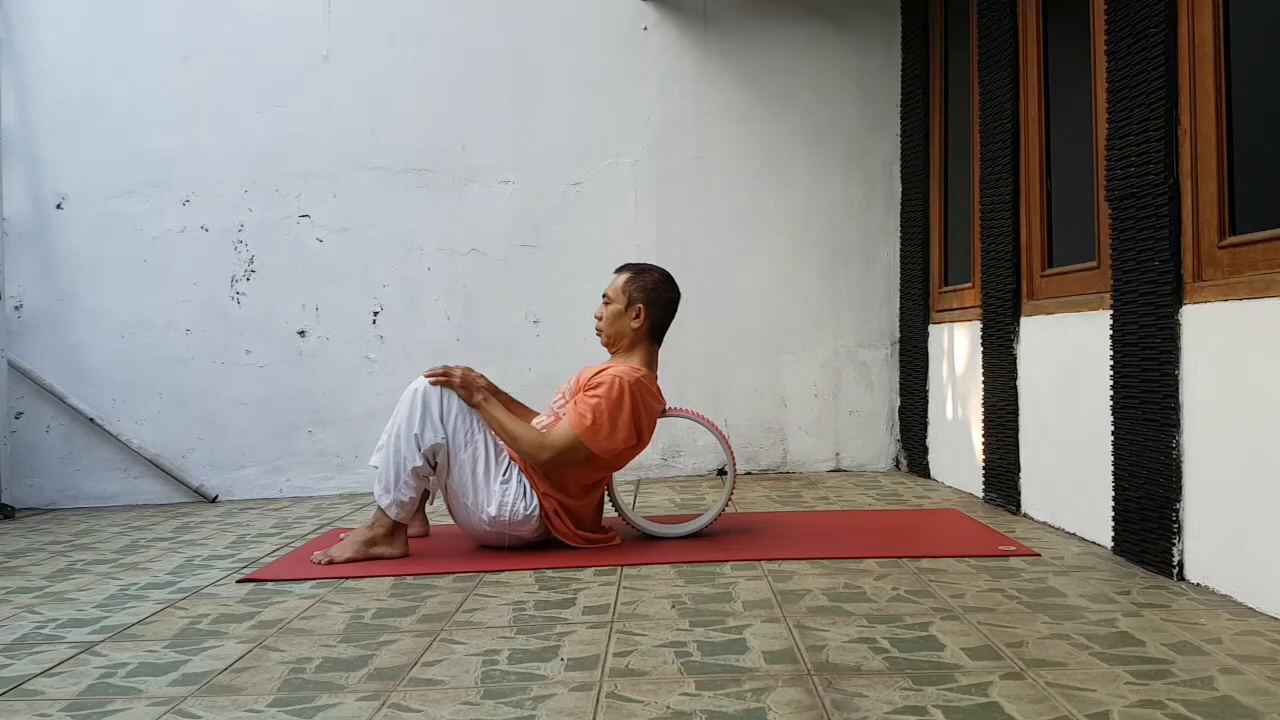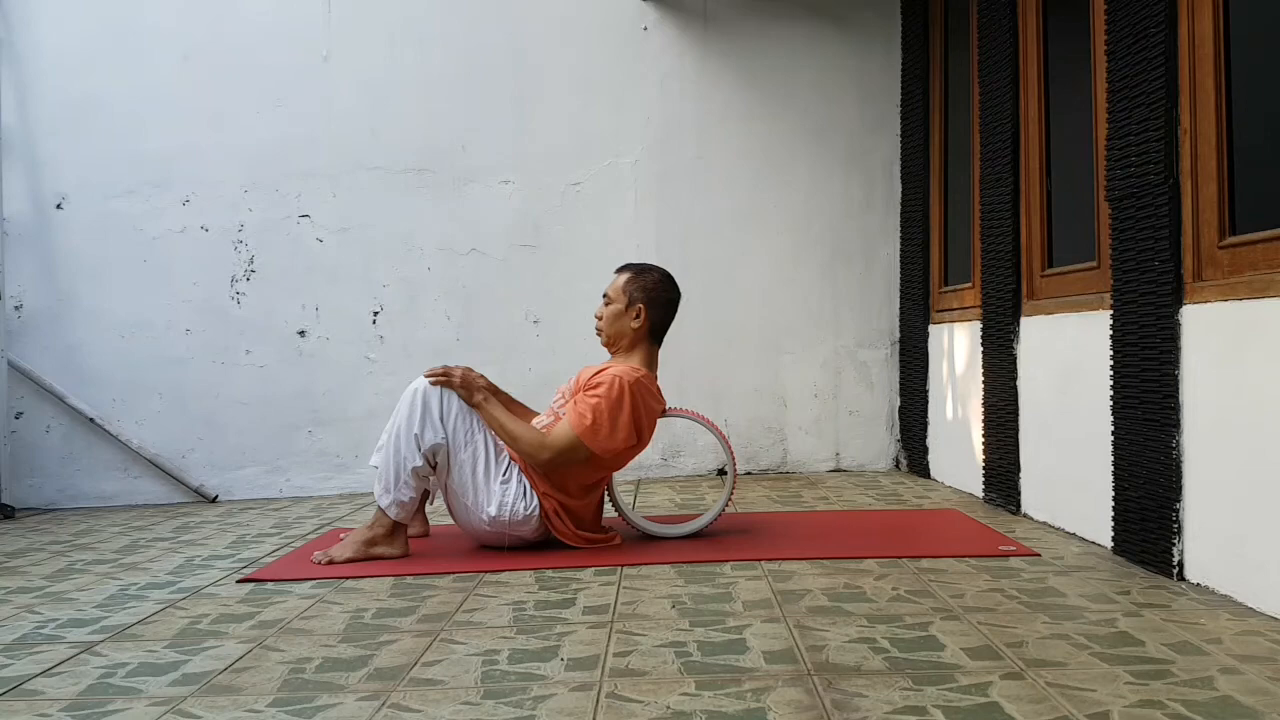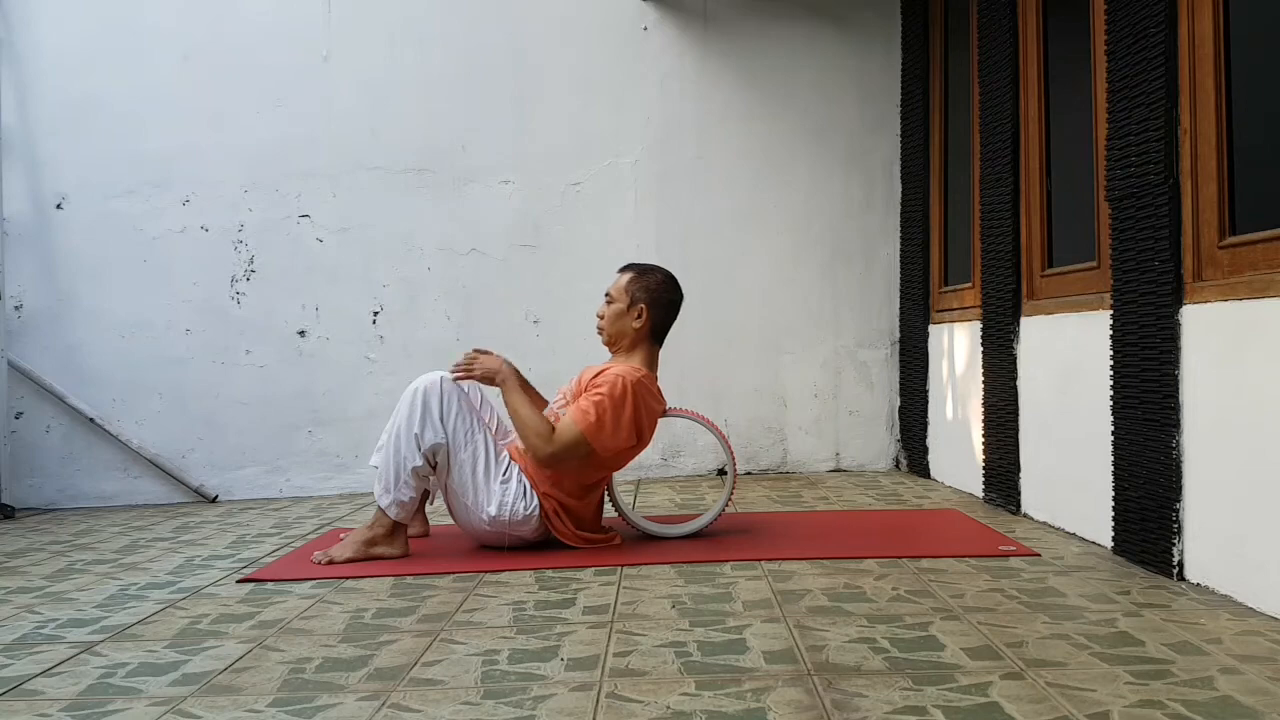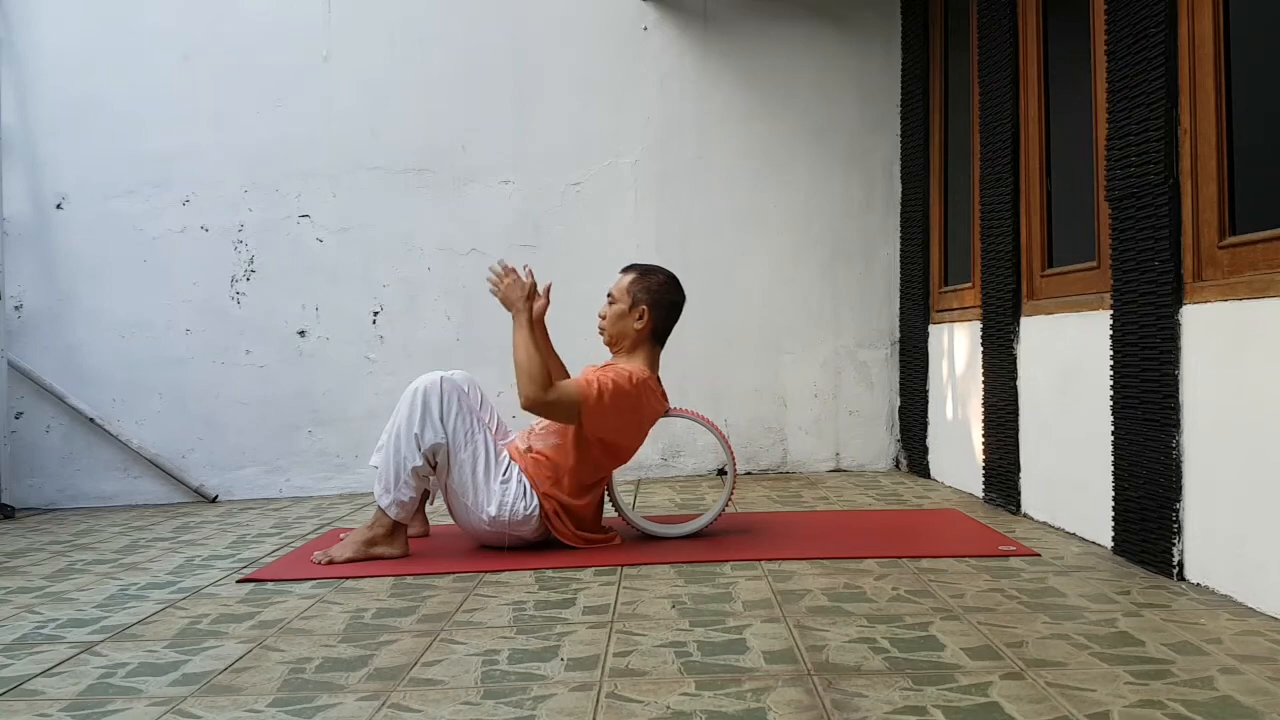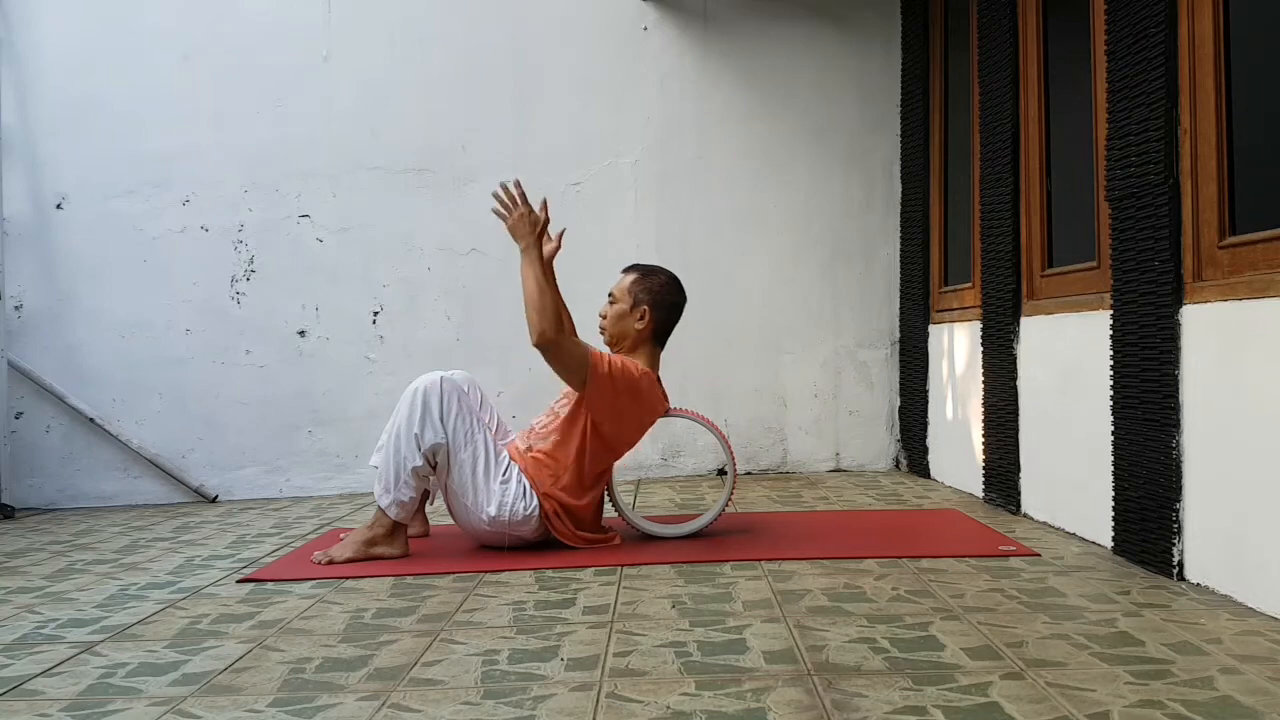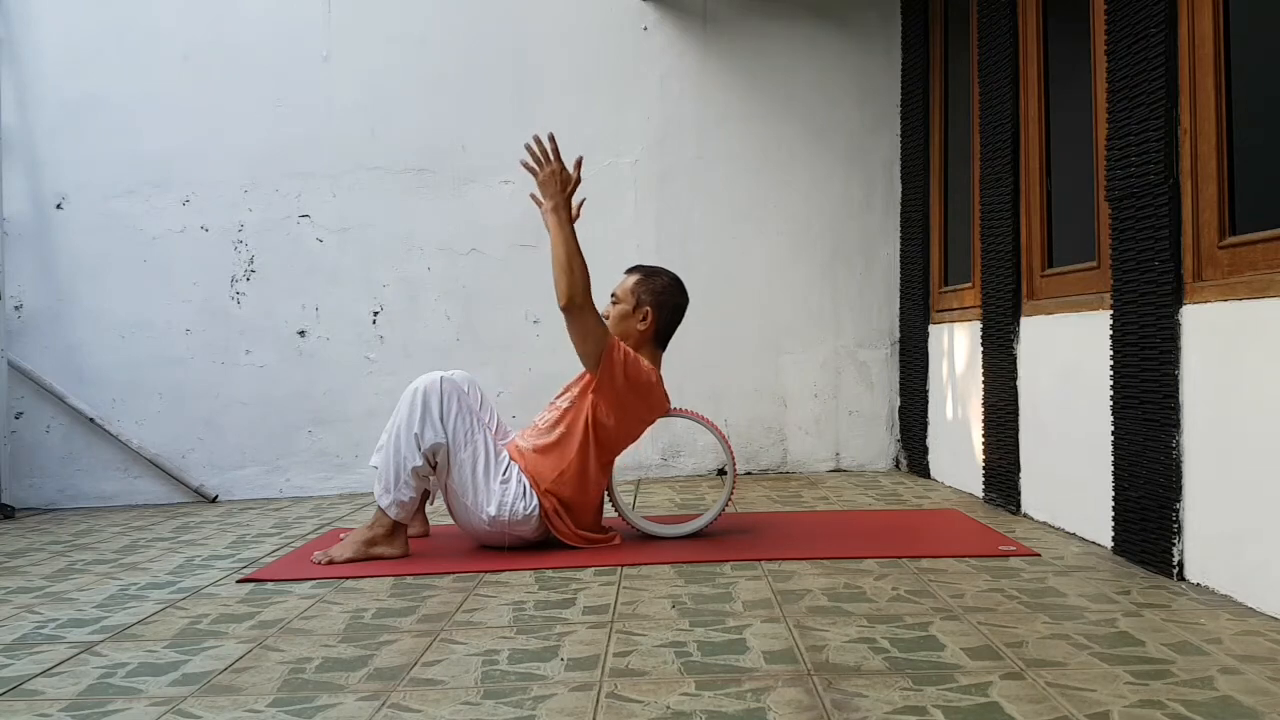
dt=0.3s
person 1, frame 1
left shoulder: (620, 383)
right shoulder: (624, 378)
left elbow: (545, 453)
left wrist: (480, 398)
right wrist: (489, 391)
left hip: (518, 509)
right hip: (521, 487)
left knee: (430, 393)
right knee: (446, 390)
left ankle: (384, 532)
right ankle: (411, 512)
person 1, frame 2
left shoulder: (620, 384)
right shoulder: (624, 378)
left elbow: (546, 454)
left wrist: (480, 398)
right wrist: (490, 391)
left hip: (518, 508)
right hip: (520, 487)
left knee: (430, 394)
right knee: (445, 391)
left ankle: (385, 531)
right ankle: (411, 512)
person 1, frame 3
left shoulder: (622, 385)
right shoulder: (627, 378)
left elbow: (547, 448)
left wrist: (506, 379)
right wrist: (508, 379)
left hip: (518, 508)
right hip: (518, 479)
left knee: (433, 390)
right knee: (456, 389)
left ankle: (385, 531)
right ankle: (411, 512)
person 1, frame 4
left shoulder: (627, 384)
right shoulder: (632, 380)
left elbow: (535, 396)
right elbow: (564, 391)
left wrist: (519, 319)
right wrist: (536, 325)
left hip: (518, 507)
right hip: (520, 481)
left knee: (432, 392)
right knee: (457, 387)
left ankle: (386, 530)
right ankle: (411, 511)
person 1, frame 5
left shoulder: (630, 382)
right shoulder: (632, 379)
left elbow: (547, 336)
right elbow: (567, 341)
left wrist: (528, 246)
right wrist: (542, 261)
left hip: (518, 507)
right hip: (520, 483)
left knee: (434, 392)
right knee: (457, 388)
left ankle: (386, 531)
right ankle: (411, 511)
person 1, frame 6
left shoulder: (634, 378)
right shoulder: (633, 377)
left elbow: (572, 302)
right elbow: (578, 308)
left wrist: (558, 210)
right wrist: (557, 224)
left hip: (514, 508)
right hip: (521, 487)
left knee: (433, 393)
right knee: (456, 387)
left ankle: (386, 530)
right ankle: (409, 512)
